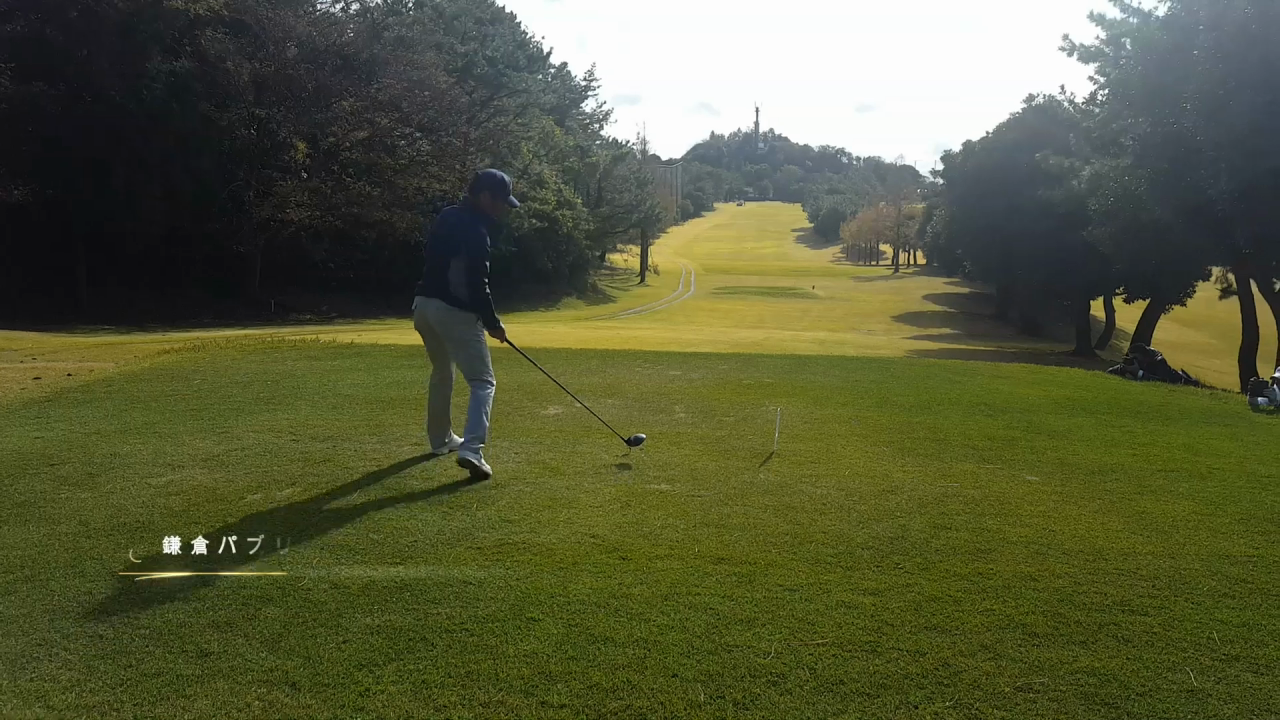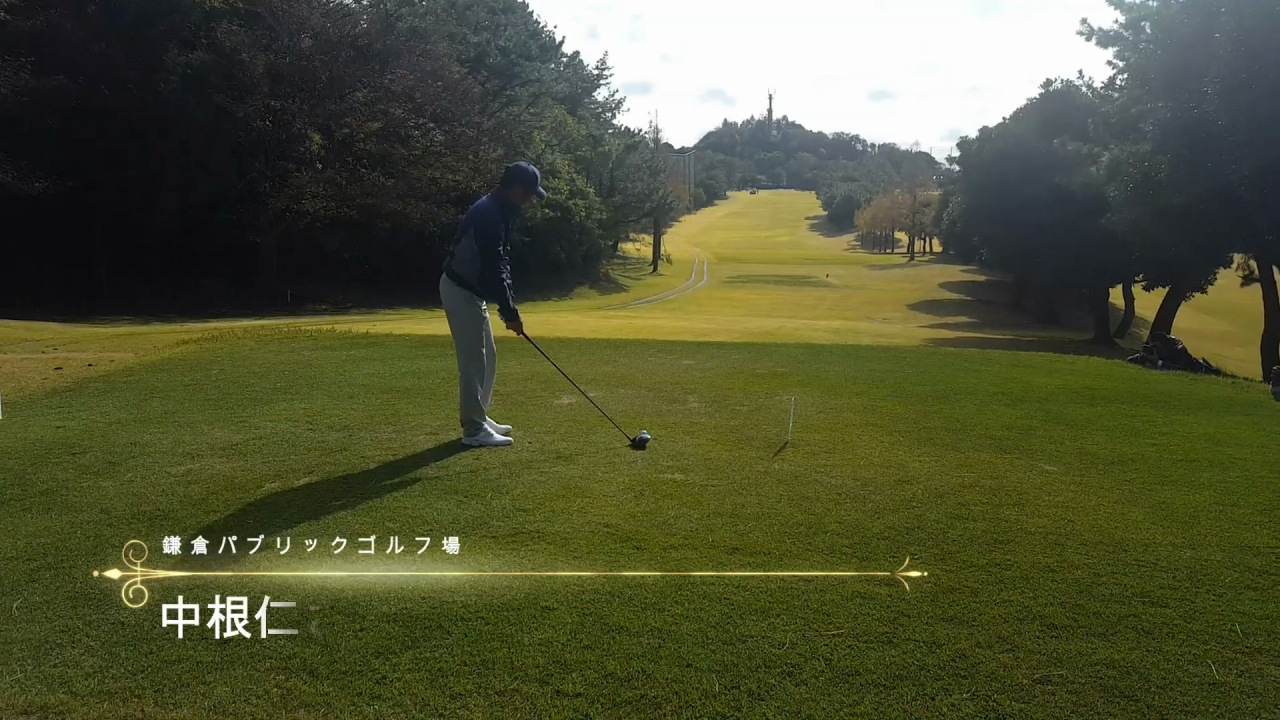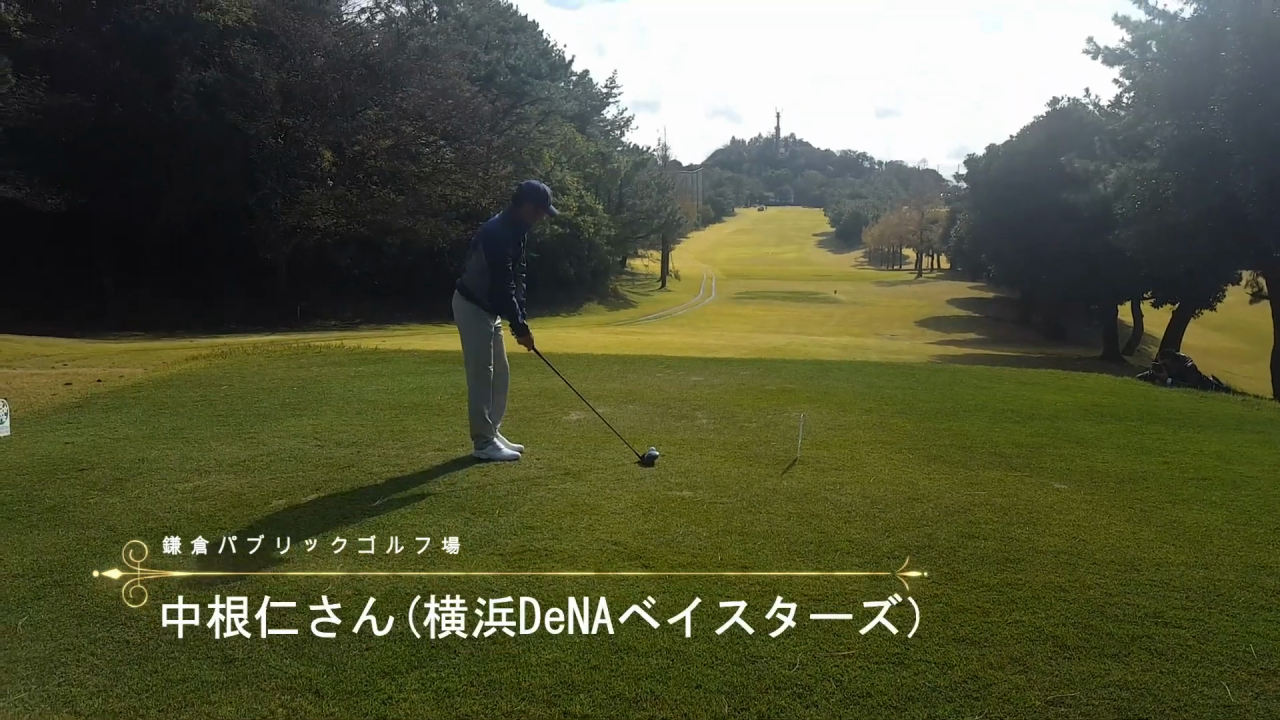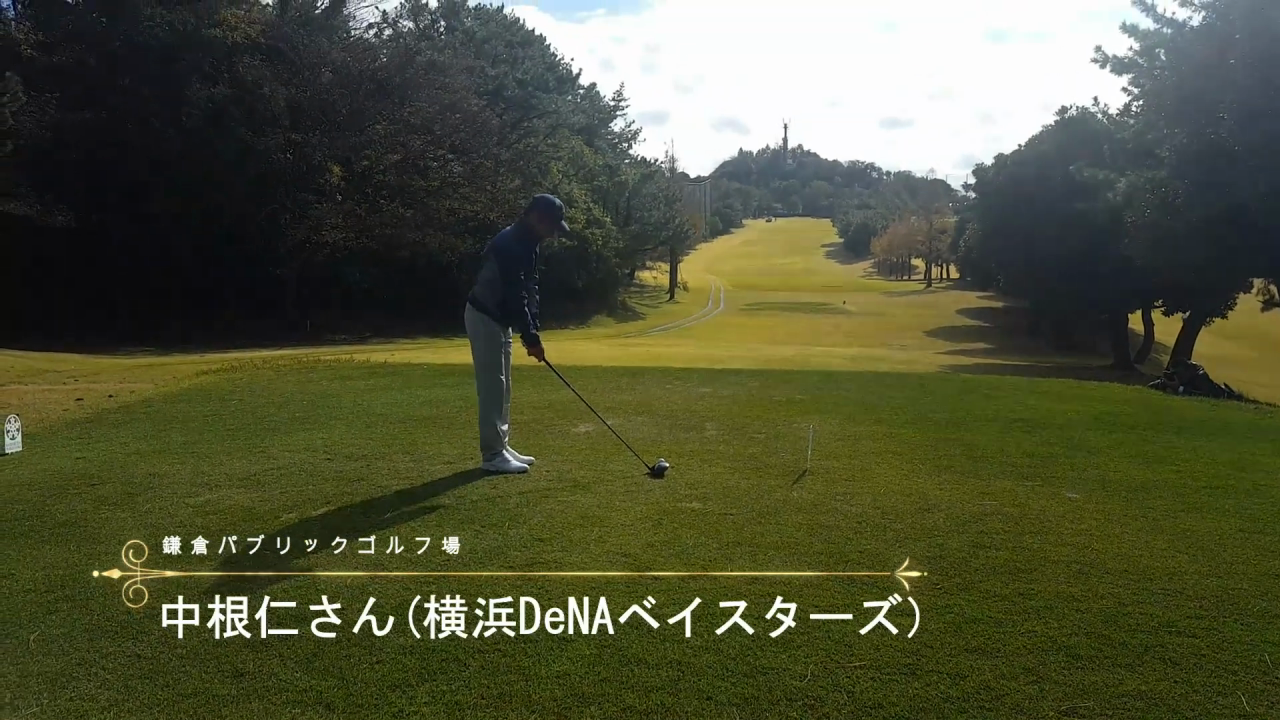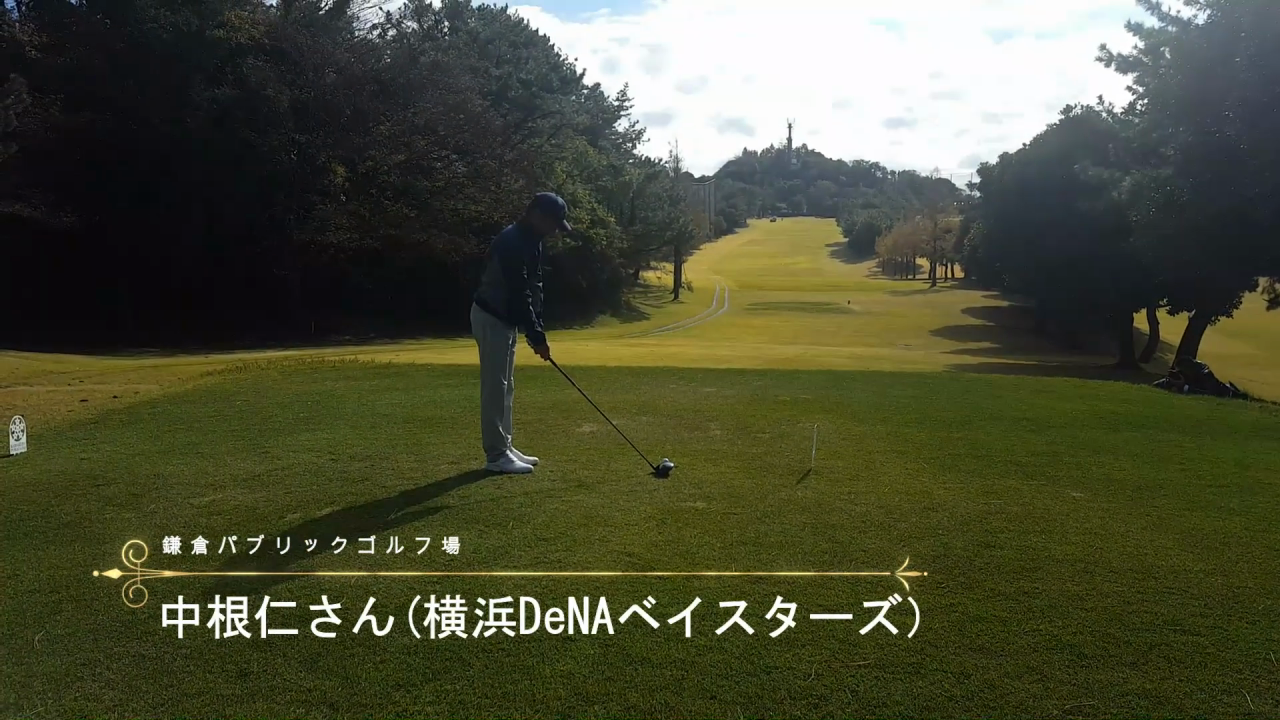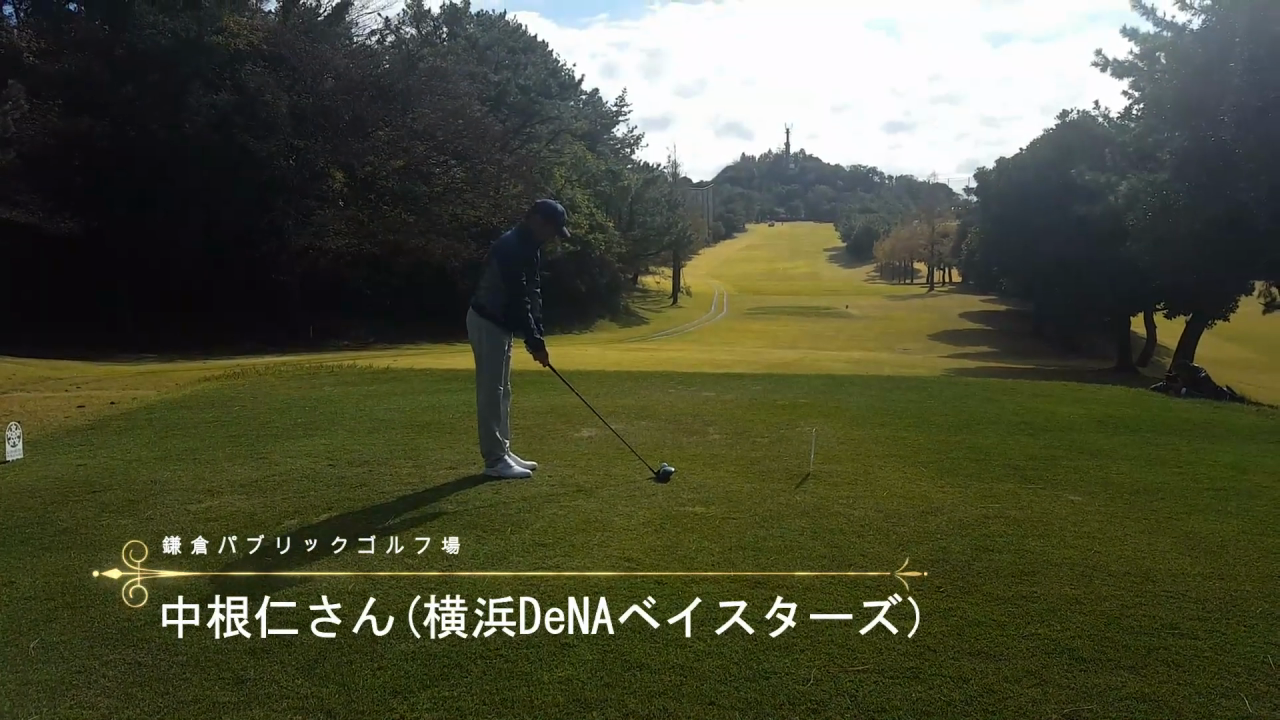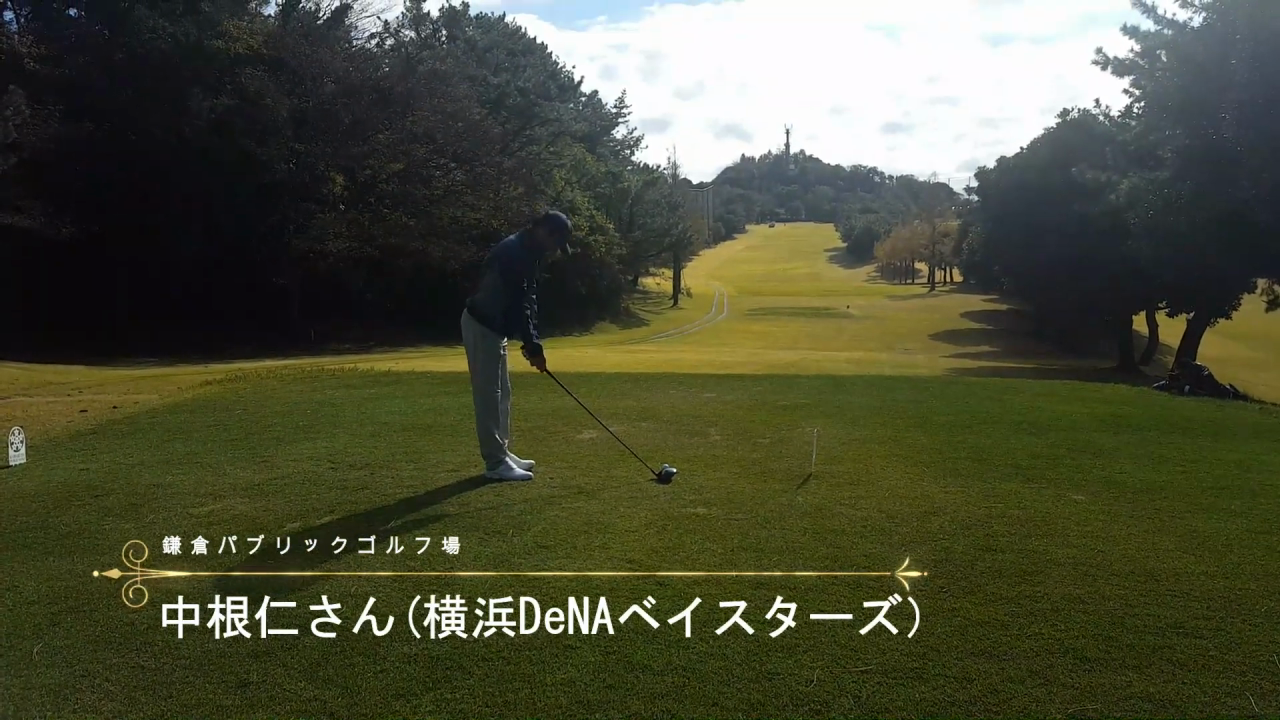
dt=0.7s
person 1, frame 1
left shoulder: (447, 218)
right shoulder: (475, 232)
right elbow: (477, 283)
right wrist: (492, 322)
left hip: (425, 304)
right hip: (454, 311)
left knee: (441, 375)
right knee: (482, 382)
left ankle: (440, 440)
right ankle: (472, 450)
person 1, frame 2
left shoulder: (499, 212)
right shoulder: (488, 216)
left elbow: (499, 262)
right elbow: (493, 269)
left wrist: (509, 305)
right wrist: (509, 312)
left hip: (471, 289)
right hip: (461, 290)
left knee: (486, 356)
right knee: (473, 359)
left ankle: (479, 419)
right ankle: (473, 429)
person 1, frame 3
left shoulder: (516, 231)
right shoulder: (496, 233)
left elbow: (516, 278)
right elbow: (502, 285)
left wrist: (520, 318)
right wrist: (519, 326)
left hip: (488, 307)
right hip: (473, 306)
left knee: (498, 372)
right knee: (482, 373)
left ankle: (492, 434)
right ankle: (483, 442)
person 1, frame 4
left shoulder: (528, 243)
right shoulder: (509, 244)
left elbow: (530, 289)
right elbow: (515, 295)
left wrist: (533, 332)
right wrist: (531, 337)
left hip: (499, 319)
right hip: (484, 317)
left knee: (501, 385)
right knee: (492, 385)
left ankle: (501, 446)
right ankle: (492, 453)
person 1, frame 5
left shoulder: (530, 241)
right shoulder: (512, 242)
left elbow: (533, 288)
right elbow: (518, 294)
left wrist: (537, 329)
right wrist: (536, 335)
left hip: (505, 319)
right hip: (491, 318)
left knee: (505, 386)
right knee: (495, 386)
left ankle: (504, 447)
right ankle: (496, 455)
person 1, frame 6
left shoulder: (529, 247)
right shoulder: (511, 248)
left elbow: (532, 293)
right elbow: (517, 299)
left wrist: (537, 335)
right wrist: (534, 340)
left hip: (501, 324)
right hip: (487, 322)
left knee: (501, 391)
right knee: (491, 391)
left ankle: (503, 452)
right ankle: (495, 460)
person 1, frame 7
left shoulder: (527, 253)
right shoulder: (513, 253)
left elbow: (528, 300)
right elbow: (517, 305)
left wrist: (532, 341)
right wrist: (533, 345)
left hip: (494, 326)
right hip: (482, 326)
left knee: (500, 393)
right knee: (488, 394)
left ankle: (501, 453)
right ankle: (495, 462)
